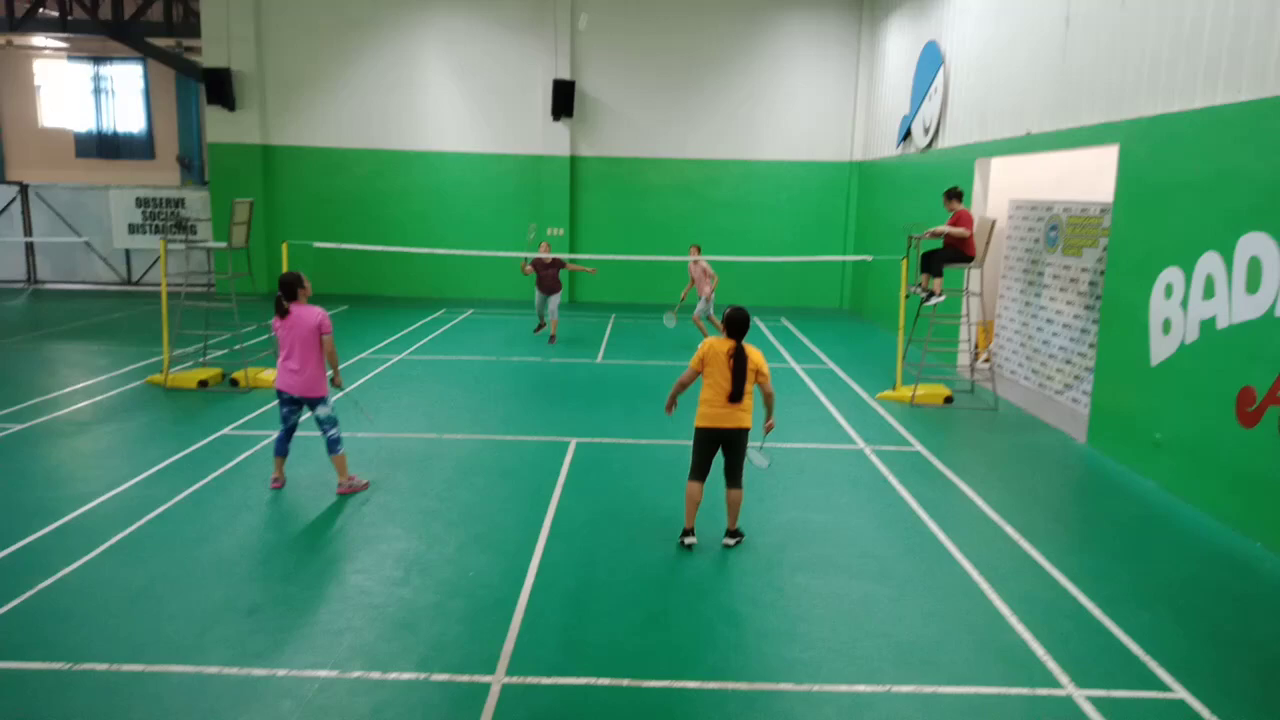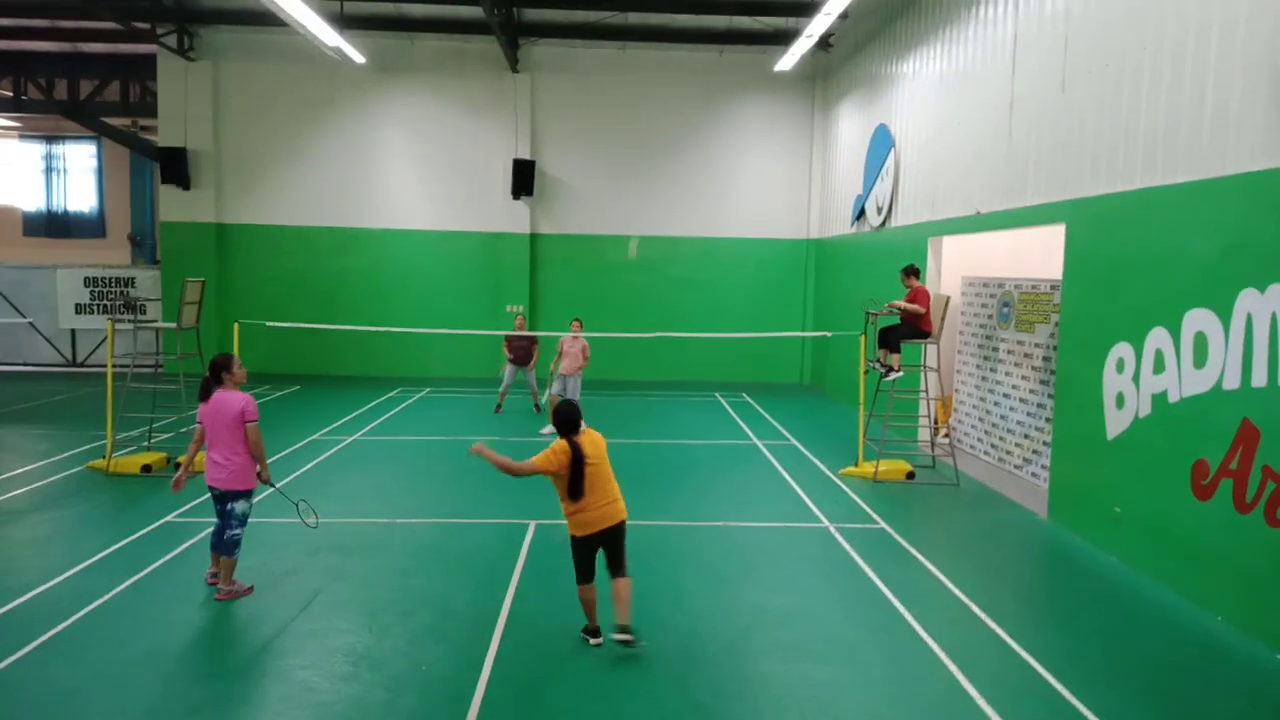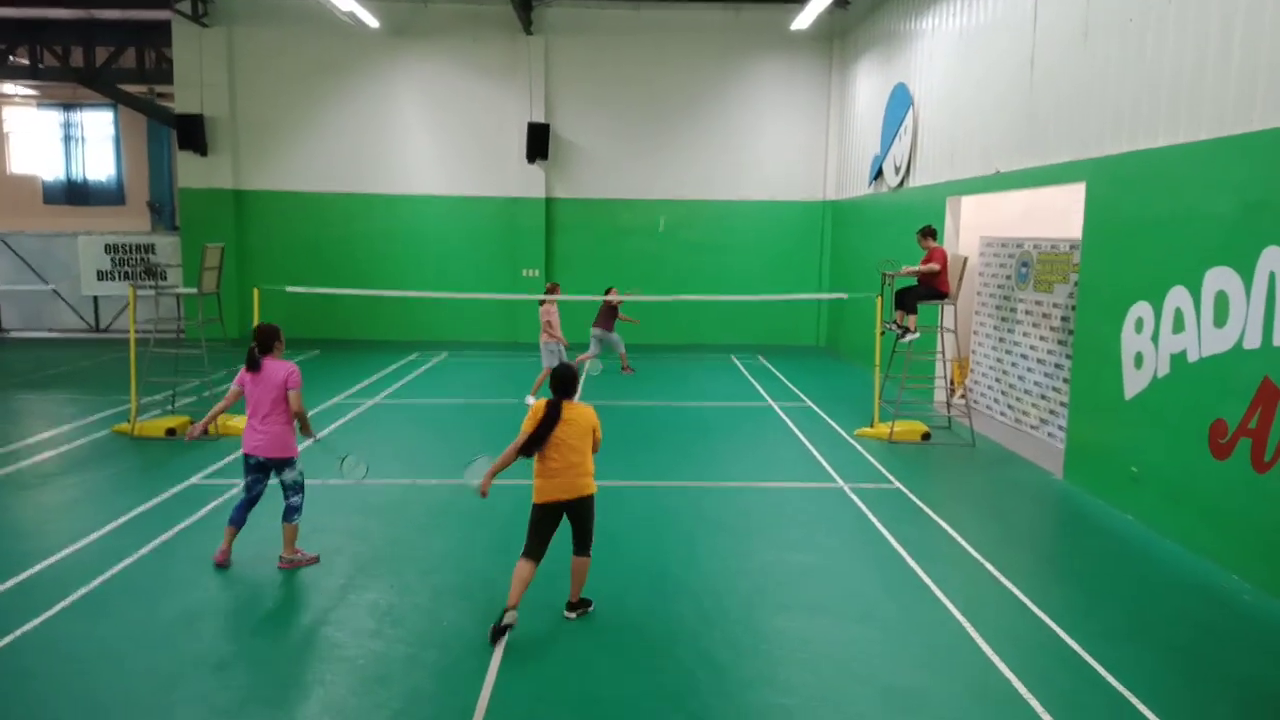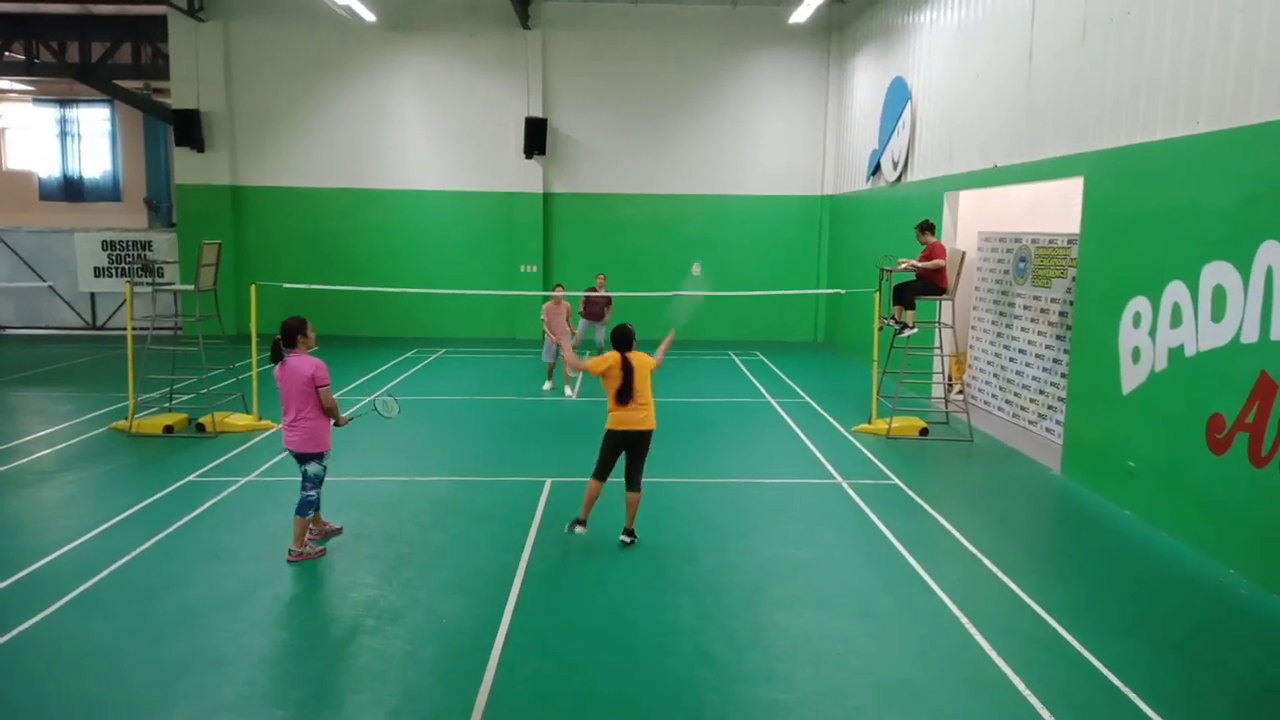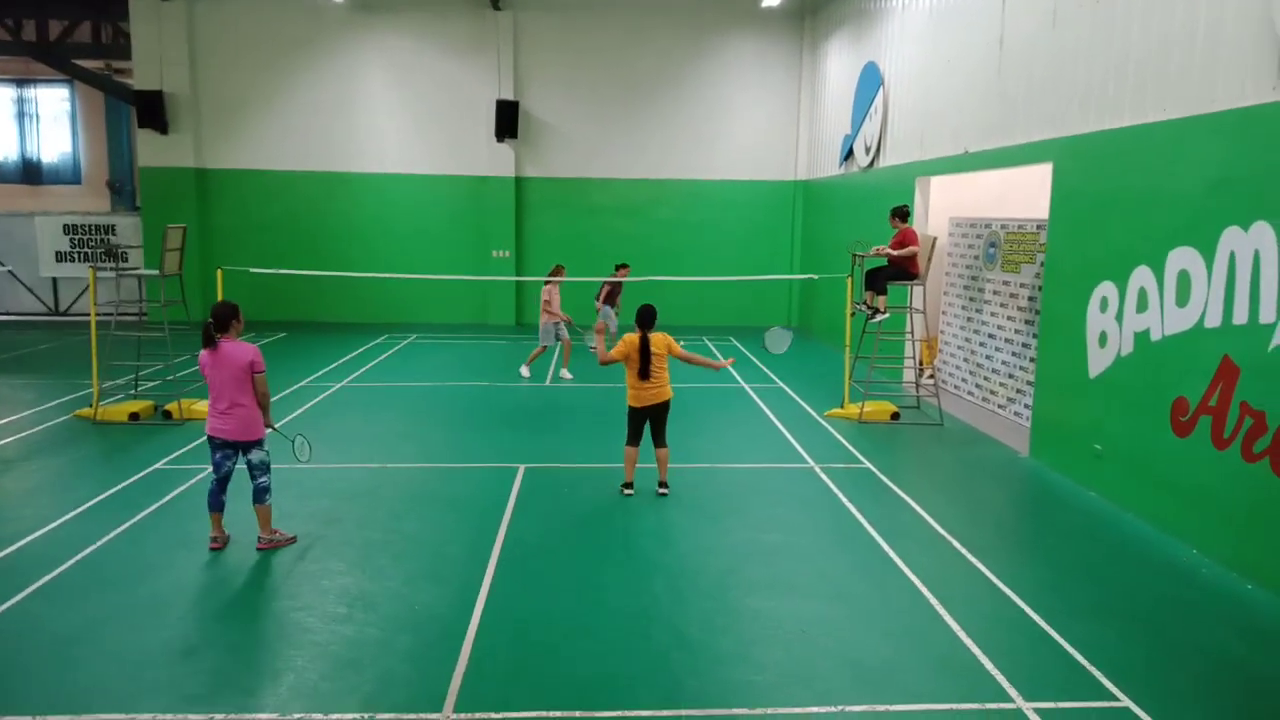
dt=1s
person 1, frame 1
left shoulder: (279, 318)
right shoulder: (318, 315)
right elbow: (329, 351)
right wrist: (336, 375)
left hip: (285, 385)
right hip: (313, 386)
left knee: (286, 429)
right knee: (331, 430)
left ankle: (277, 476)
right ankle: (345, 481)
person 1, frame 2
left shoulder: (207, 403)
right shoulder: (245, 401)
left elbow: (197, 440)
right elbow: (254, 441)
left wrist: (184, 470)
right wrist: (264, 468)
left hip: (215, 477)
right hip: (240, 478)
left knee: (222, 525)
right knee: (234, 531)
left ankle: (213, 572)
right ankle: (226, 586)
person 1, frame 3
left shoulder: (247, 371)
right shoulder: (289, 370)
left elbow: (226, 401)
right elbow: (297, 408)
left wrist: (203, 424)
right wrist: (307, 428)
left hip: (253, 446)
right hip: (281, 448)
left knee: (250, 496)
right knee: (294, 496)
left ankle: (224, 550)
right ankle: (289, 554)
person 1, frame 4
left shoulder: (280, 367)
right shoulder: (315, 366)
right elbow: (328, 404)
right wrist: (339, 419)
left hip: (292, 439)
right hip: (312, 440)
left knee: (313, 483)
right knee: (310, 490)
left ankle: (318, 527)
right ankle: (297, 548)
person 1, frame 5
left shoulder: (205, 355)
right shoulder: (250, 352)
right elbow: (261, 392)
right wrist: (266, 416)
left hip: (217, 429)
right hip: (249, 429)
left knee: (219, 480)
right knee: (261, 479)
left ankle: (217, 535)
right ankle: (266, 535)
person 2, frame 1
left shoulder: (709, 346)
right shoulder: (754, 355)
left elbow: (687, 378)
right elbow: (767, 392)
left wrist: (671, 398)
right wrist: (769, 417)
left hip: (707, 422)
right hip: (738, 425)
left knee: (697, 476)
right knee: (734, 479)
left ankle: (688, 531)
right ankle: (732, 531)
person 2, frame 2
left shoulder: (557, 452)
right shoulder: (595, 438)
left elbow: (518, 469)
left wrist: (484, 452)
left hip: (582, 526)
right hip: (614, 518)
left knee: (584, 578)
right knee: (618, 571)
left ankle: (594, 630)
right ankle: (623, 627)
person 2, frame 3
left shoulder: (538, 409)
right shoulder: (588, 413)
left elbow: (517, 447)
left wrist: (489, 475)
left hip: (546, 494)
right hip: (581, 491)
left knee: (530, 555)
right knee: (582, 547)
left ankle: (509, 610)
right ankle: (575, 603)
person 2, frame 4
left shoulder: (609, 361)
right shoulder: (643, 359)
left elbow: (575, 365)
right elbow: (657, 361)
left wrist: (565, 346)
right wrist: (666, 343)
left hip: (617, 427)
right hip: (644, 427)
left knee: (599, 475)
right knee: (633, 480)
left ankle: (581, 520)
right ankle: (628, 530)
person 2, frame 5
left shoulder: (628, 340)
right shoulder: (664, 339)
left elbow: (604, 360)
right elbow: (688, 357)
left wrist: (600, 336)
right wrist: (715, 364)
left hip: (638, 401)
right hip: (662, 398)
left knee: (632, 441)
right knee: (660, 440)
left ankle: (628, 484)
right ankle: (663, 483)
